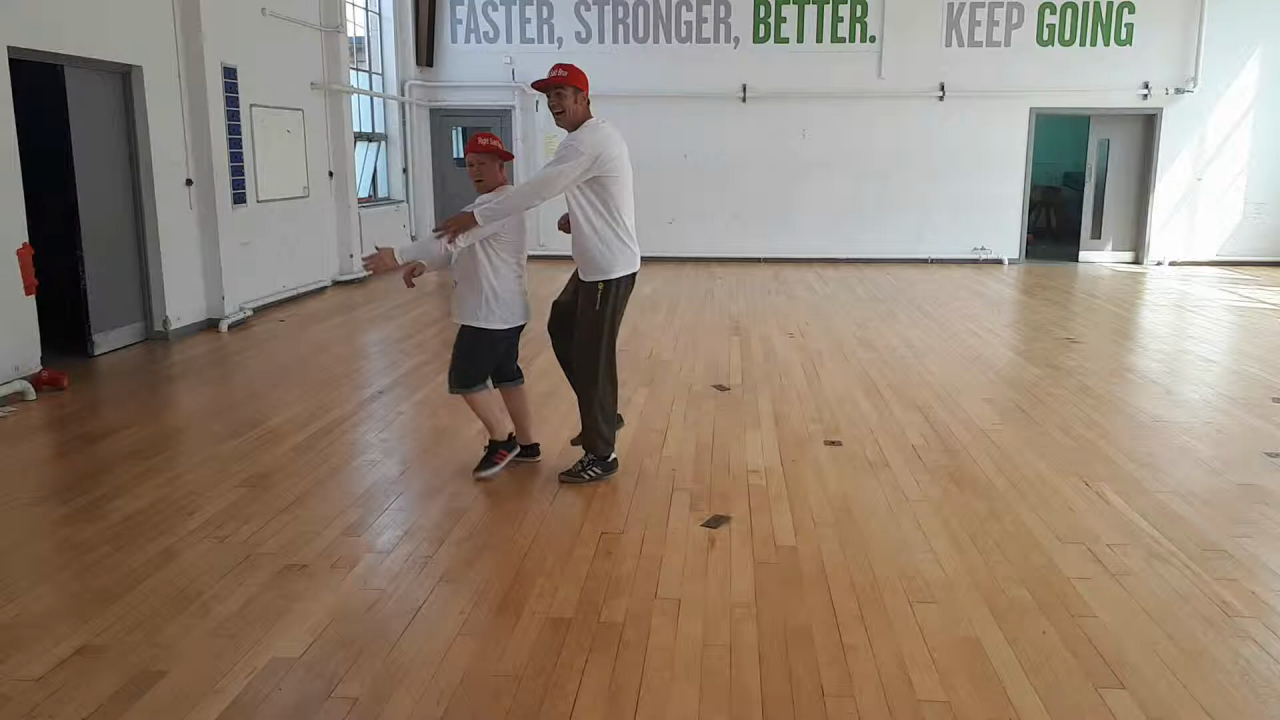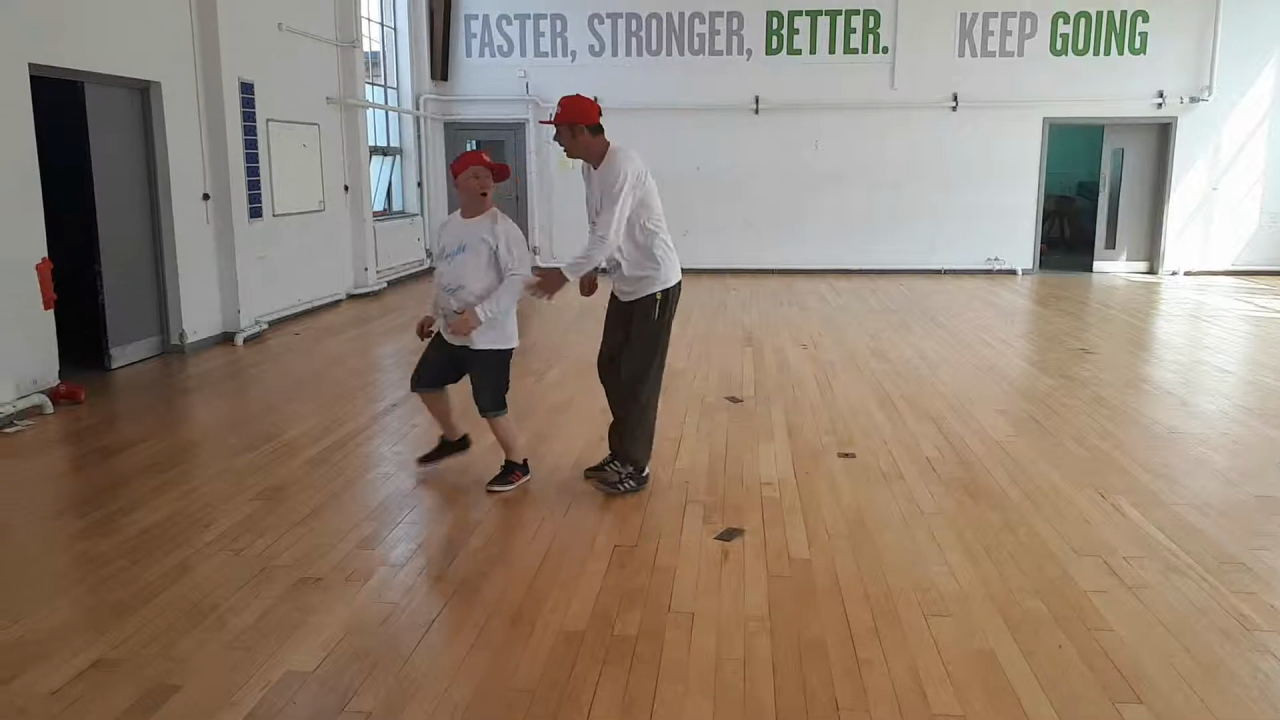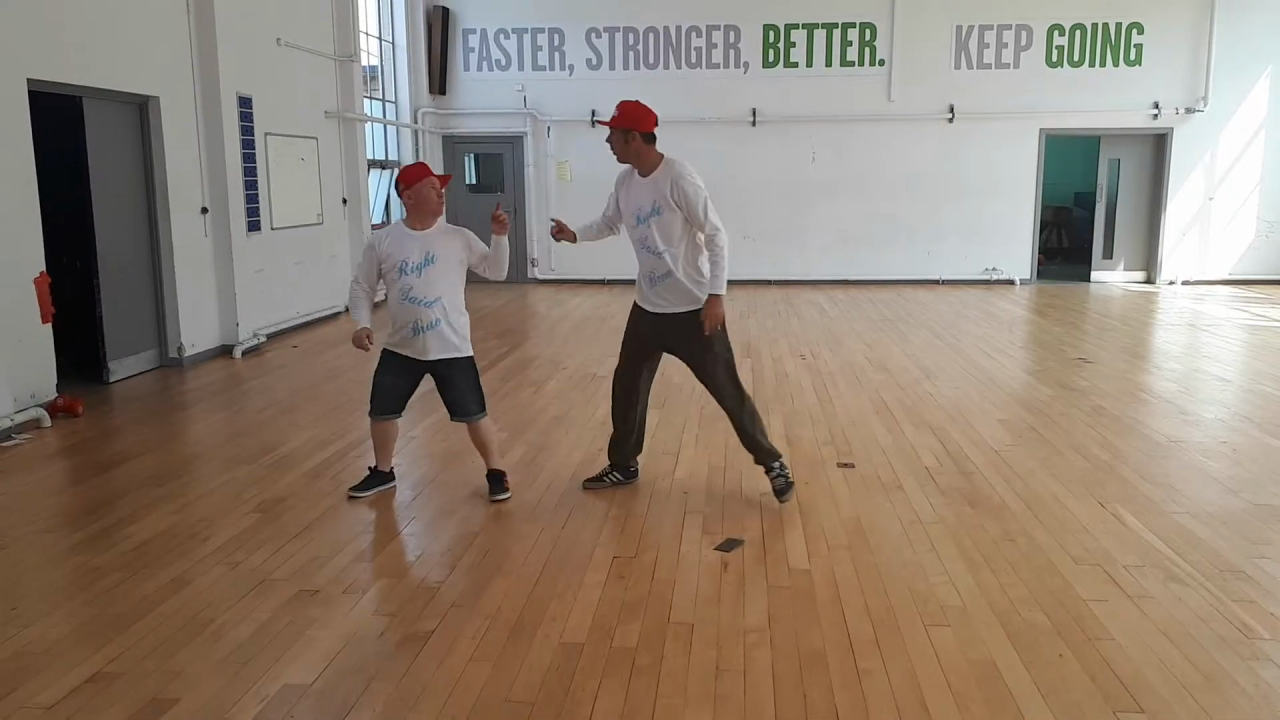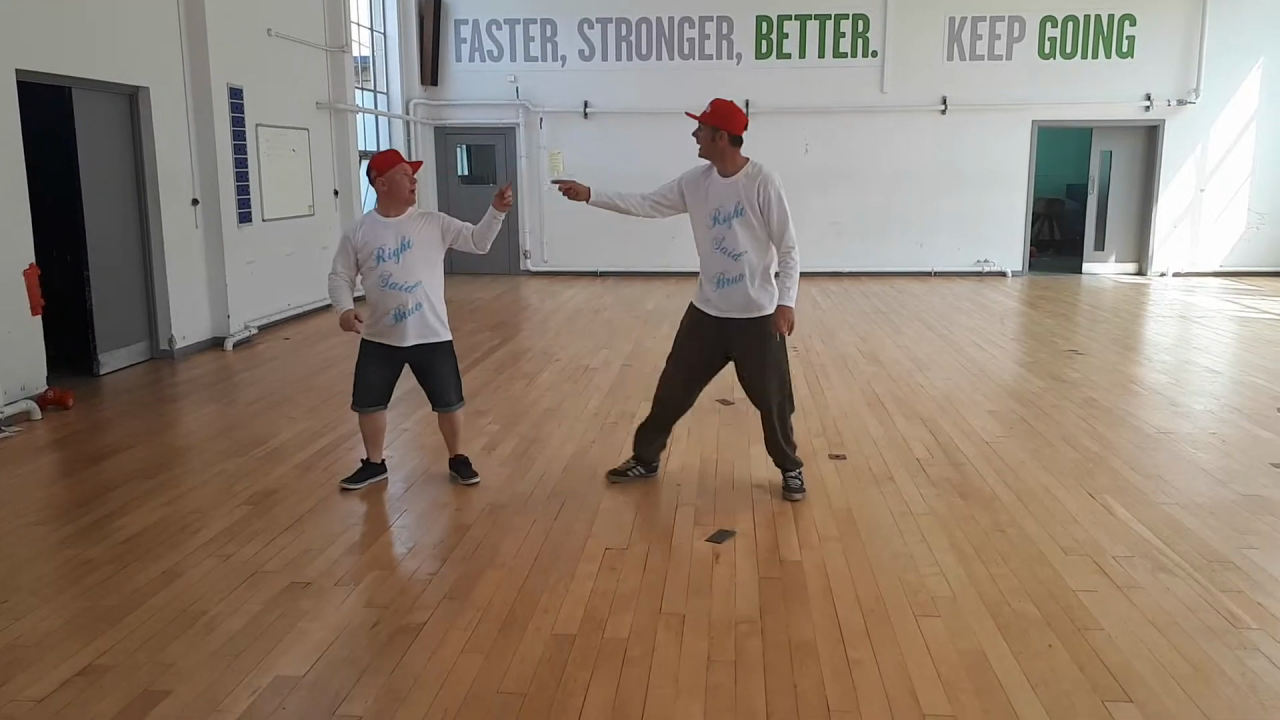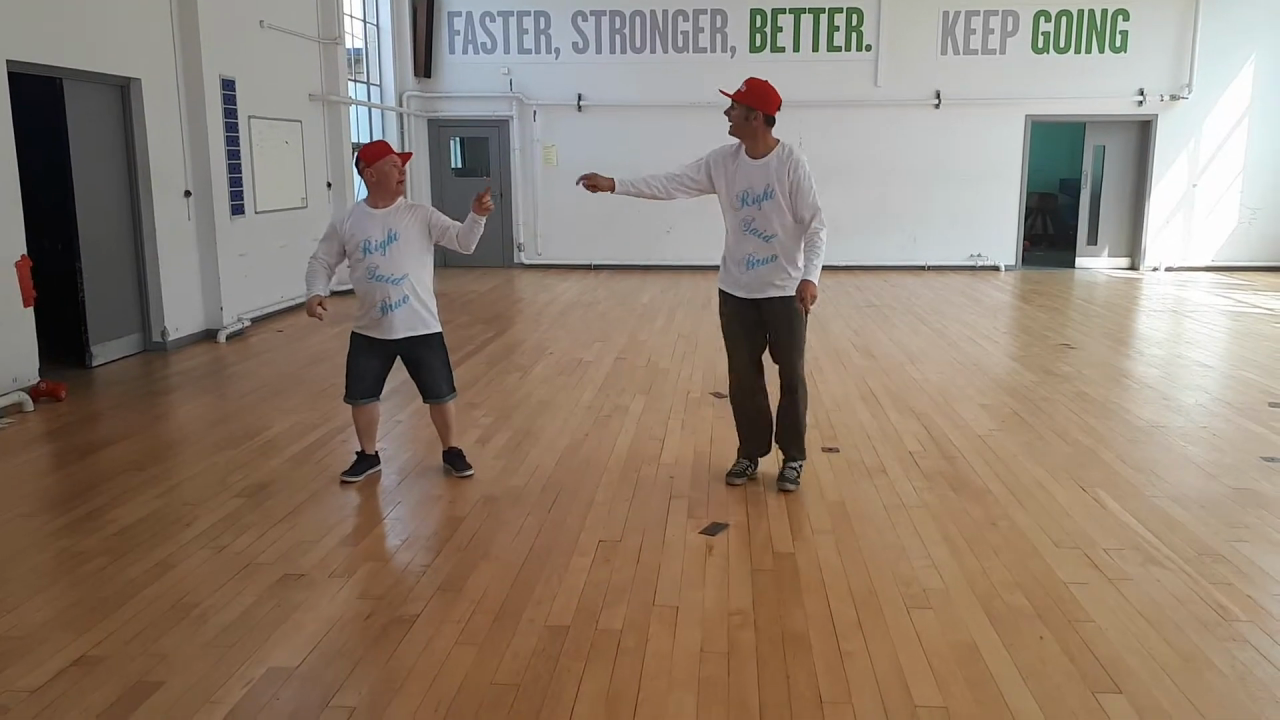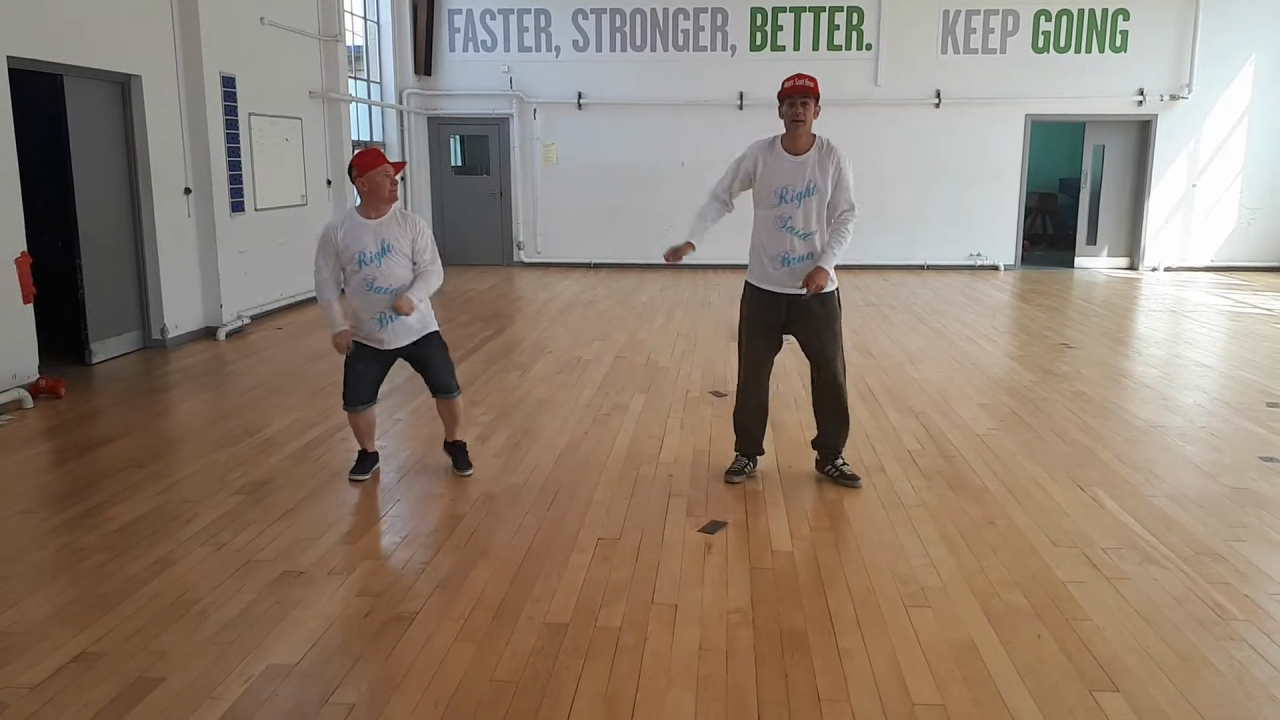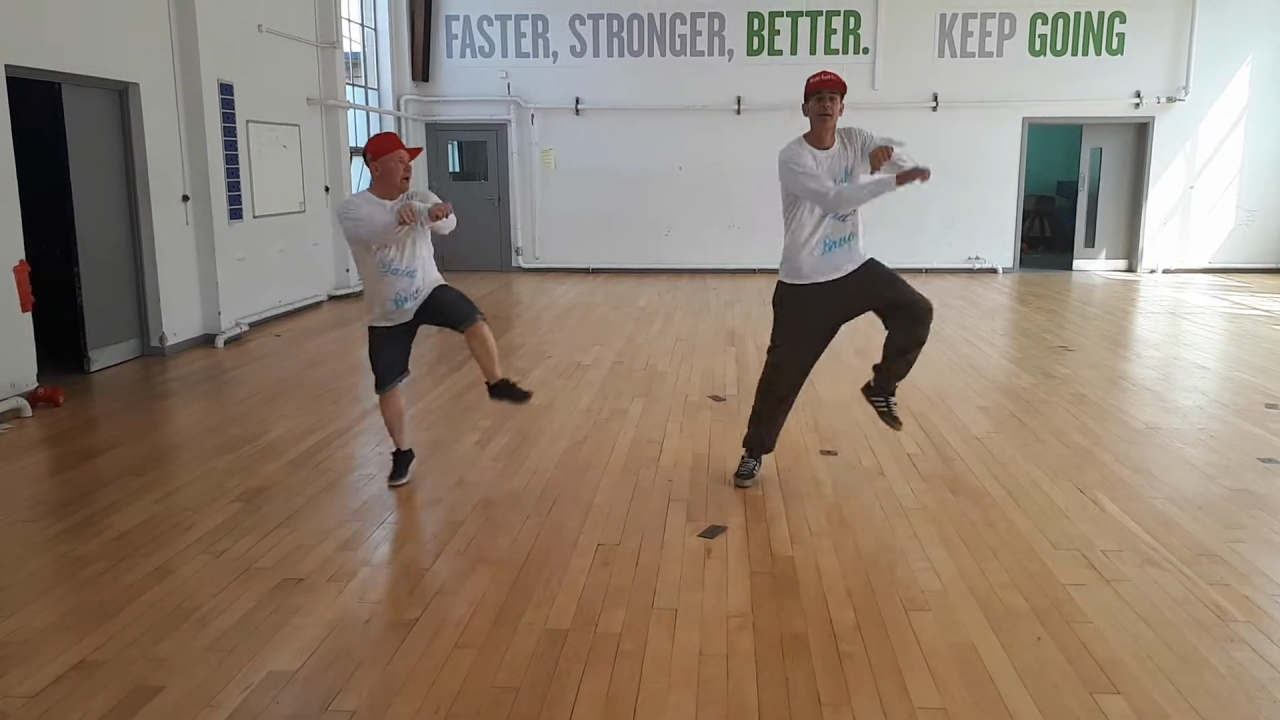
dt=0.3s
person 1, frame 1
left shoulder: (588, 141)
right shoulder: (598, 134)
left elbow: (536, 189)
left wrist: (474, 217)
right wrist: (574, 216)
left hip: (608, 270)
right hip: (595, 265)
left knee: (592, 360)
right knee: (562, 329)
left ankle: (601, 455)
right ankle: (604, 420)
person 1, frame 2
left shoulder: (621, 168)
right shoulder: (590, 168)
left elbow: (608, 233)
left wrist: (565, 274)
right wrist: (591, 270)
left hip: (653, 286)
right hip: (625, 288)
left knee: (638, 377)
right knee: (611, 369)
left ankle: (635, 466)
right ankle: (623, 454)
person 1, frame 3
left shoulder: (679, 178)
right shoulder: (626, 181)
left elbow: (715, 235)
right elbow: (609, 222)
left wrist: (714, 294)
right wrist: (574, 233)
left hip: (692, 305)
right hip: (648, 307)
left knee: (725, 387)
right knee: (628, 383)
left ankle: (771, 462)
right ankle: (623, 464)
person 1, frame 4
left shoulder: (763, 182)
right shoulder: (695, 181)
left elbow: (788, 247)
right elbow: (644, 204)
left wrist: (787, 302)
right wrist: (589, 194)
left hip: (756, 312)
right hip: (707, 309)
left knee: (772, 396)
right knee: (674, 385)
left ankle: (790, 468)
right ankle: (646, 458)
person 1, frame 5
left shoulder: (792, 164)
right shoulder: (722, 160)
left elbow: (814, 226)
right elbow: (672, 183)
left wrist: (810, 275)
right wrist: (615, 185)
left hip: (784, 291)
right hip: (736, 289)
left knee: (792, 376)
right knee: (744, 378)
left ankle: (791, 458)
right ankle: (750, 453)
person 1, frame 6
left shoulder: (832, 157)
right shoulder: (759, 155)
left elbow: (844, 218)
right elbow: (720, 199)
left wrist: (824, 266)
right wrist: (691, 240)
left hip: (816, 286)
right hip: (764, 285)
left knee: (829, 372)
right knee: (752, 374)
left ankle: (831, 456)
right ankle: (747, 453)
person 1, frame 7
left shoulder: (854, 140)
right shoulder: (791, 156)
left elbow: (903, 160)
right elbow: (834, 199)
left wrist: (894, 158)
right wrist: (895, 179)
left hip: (853, 267)
right hip: (802, 279)
left knee: (916, 314)
right knee: (782, 370)
left ankle: (882, 389)
right ankle: (755, 451)
person 2, frame 1
left shoulder: (497, 205)
right shoulder: (492, 202)
left elbow: (452, 243)
right elbow: (459, 247)
left wrist: (398, 257)
right wrist: (422, 264)
left hip: (489, 314)
right hip: (507, 312)
left knee: (465, 382)
right knee: (507, 377)
left ankle: (502, 441)
right ankle: (526, 444)
person 2, frame 2
left shoulder: (502, 228)
right shoulder: (447, 227)
left elbow: (518, 279)
left wrist: (477, 314)
right wrist: (435, 315)
left hip: (489, 336)
right hip: (451, 332)
left knee: (491, 405)
right knee: (425, 383)
left ankle: (517, 464)
right ankle: (453, 438)
person 2, frame 3
left shoulder: (458, 239)
right shoulder: (382, 241)
left elbow: (496, 271)
right elbow: (361, 287)
left wrist: (500, 237)
right wrist: (361, 324)
left hip: (451, 346)
right hip: (401, 346)
left knee: (472, 413)
right knee: (382, 411)
left ankle: (496, 471)
right ankle: (383, 471)
person 2, frame 4
left shoulder: (434, 224)
right shoulder: (358, 232)
left elbow: (479, 242)
right elbow: (339, 277)
left wrist: (497, 210)
right wrist: (345, 308)
left hip: (432, 334)
right hip: (379, 337)
left knee: (449, 403)
right knee: (368, 404)
left ankle: (457, 459)
right ankle: (374, 464)
person 2, frame 5
left shoulder: (422, 215)
right shoulder: (345, 223)
left elbow: (463, 242)
right elbow: (322, 262)
left wrist: (478, 215)
right wrist: (316, 293)
left hip: (421, 326)
right hip: (370, 330)
left knee: (441, 394)
right knee: (361, 396)
left ankle: (451, 451)
right ankle: (368, 455)
person 2, frame 6
left shoulder: (411, 224)
right shoulder: (336, 231)
left elbow: (432, 270)
right elbow: (327, 281)
left wrist: (412, 297)
right wrist: (338, 325)
left hip: (417, 328)
right hip: (366, 336)
left knee: (448, 390)
right knee: (356, 403)
left ankle: (455, 444)
right ankle: (368, 454)
person 2, frame 7
left shoulder: (418, 198)
right shoulder: (352, 209)
left elbow: (447, 223)
right elbow: (377, 233)
left wrist: (428, 213)
right wrist: (415, 216)
left hip: (428, 293)
right hip: (386, 313)
left knee: (473, 323)
right knee: (388, 387)
left ankle: (499, 384)
right ankle: (401, 453)
